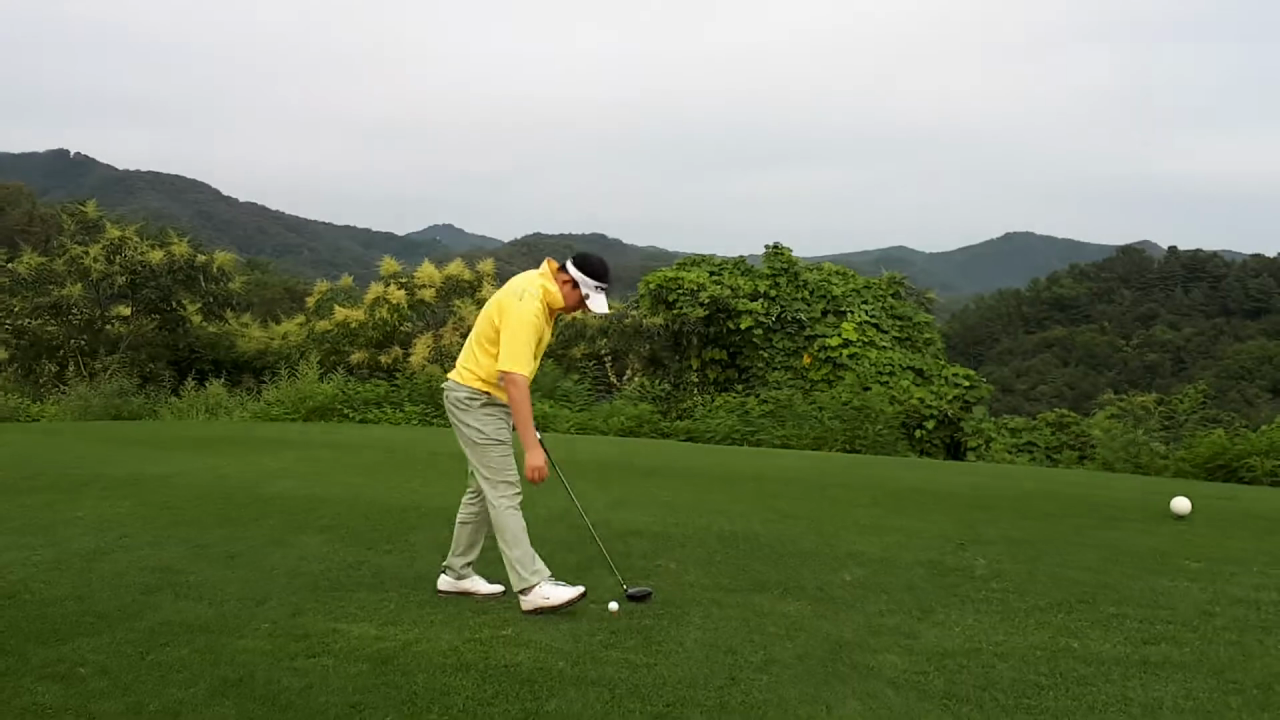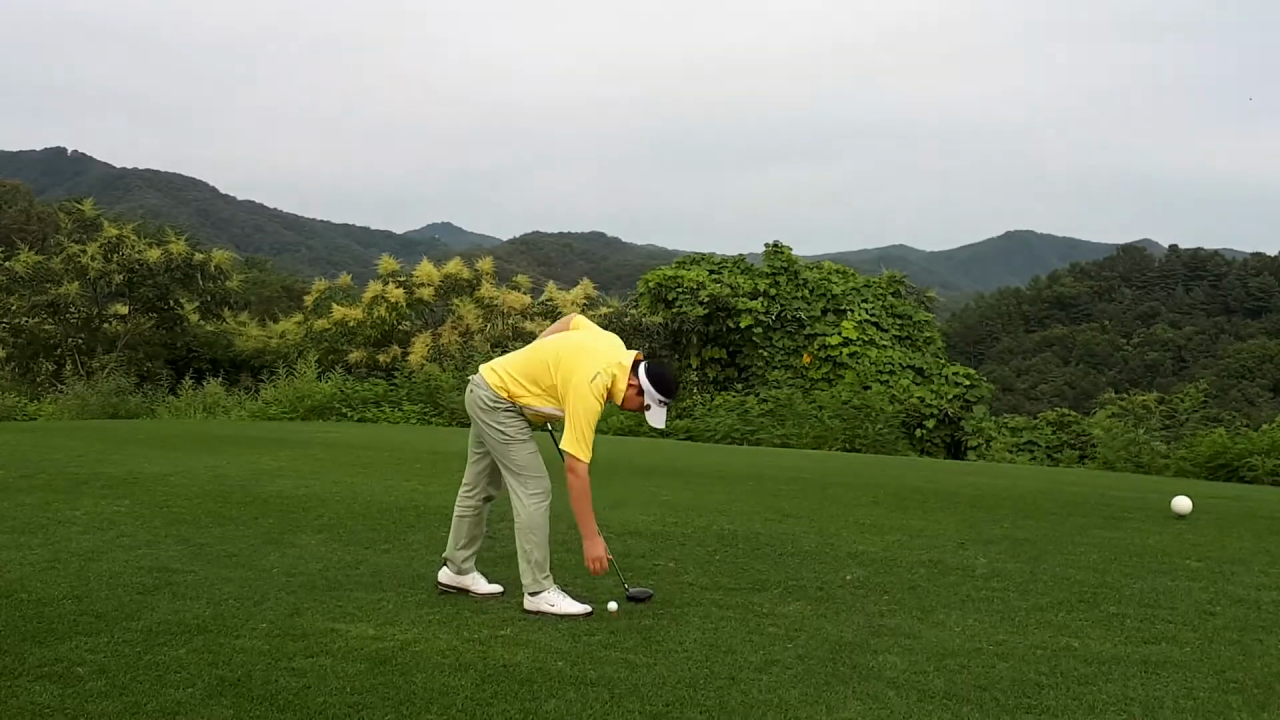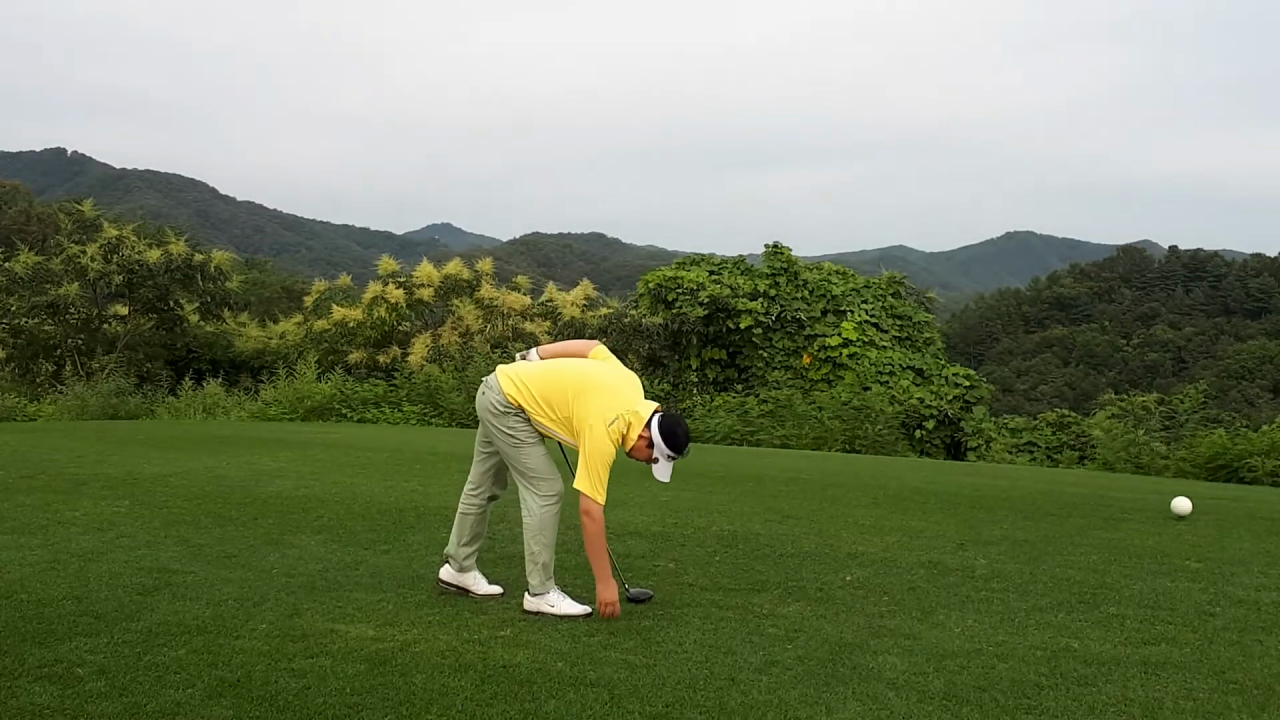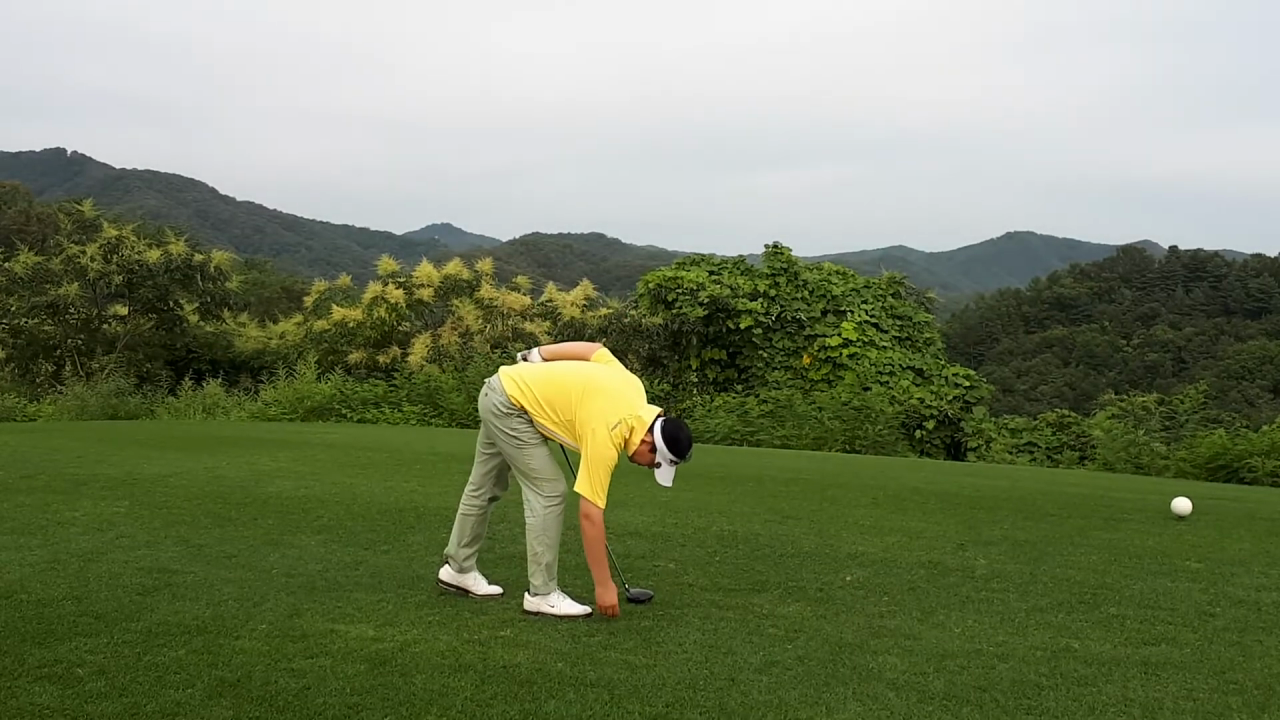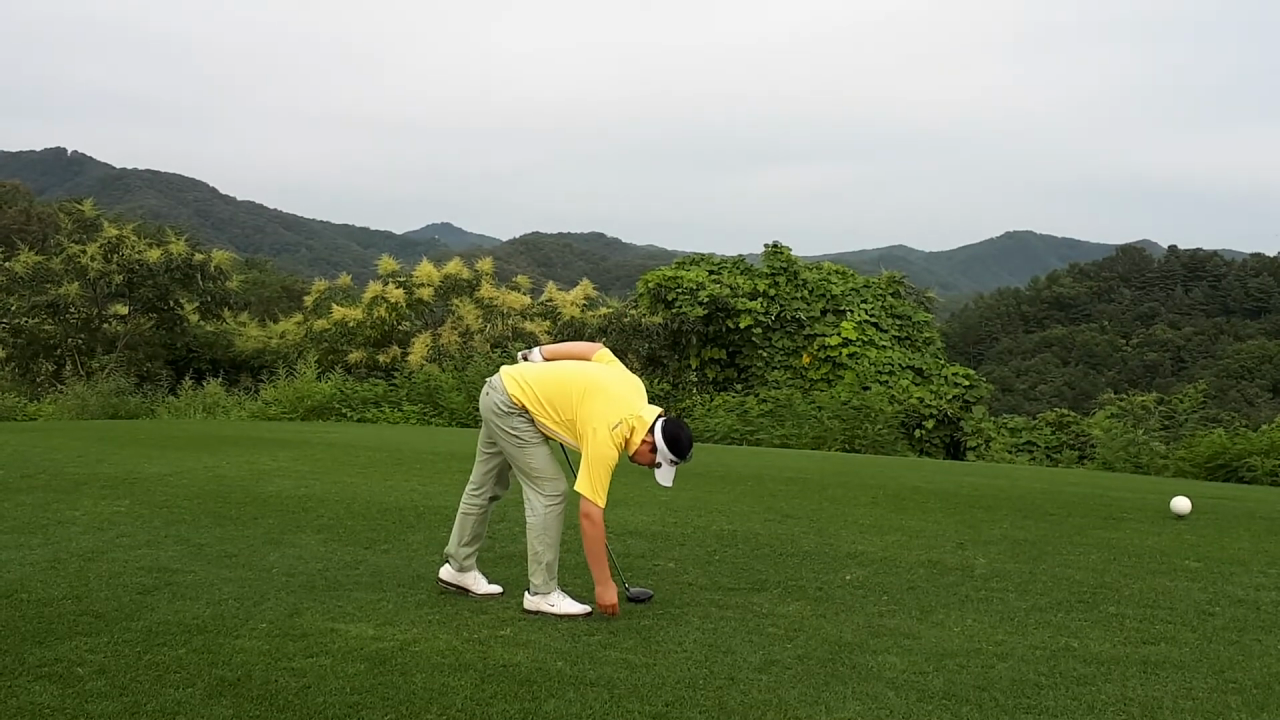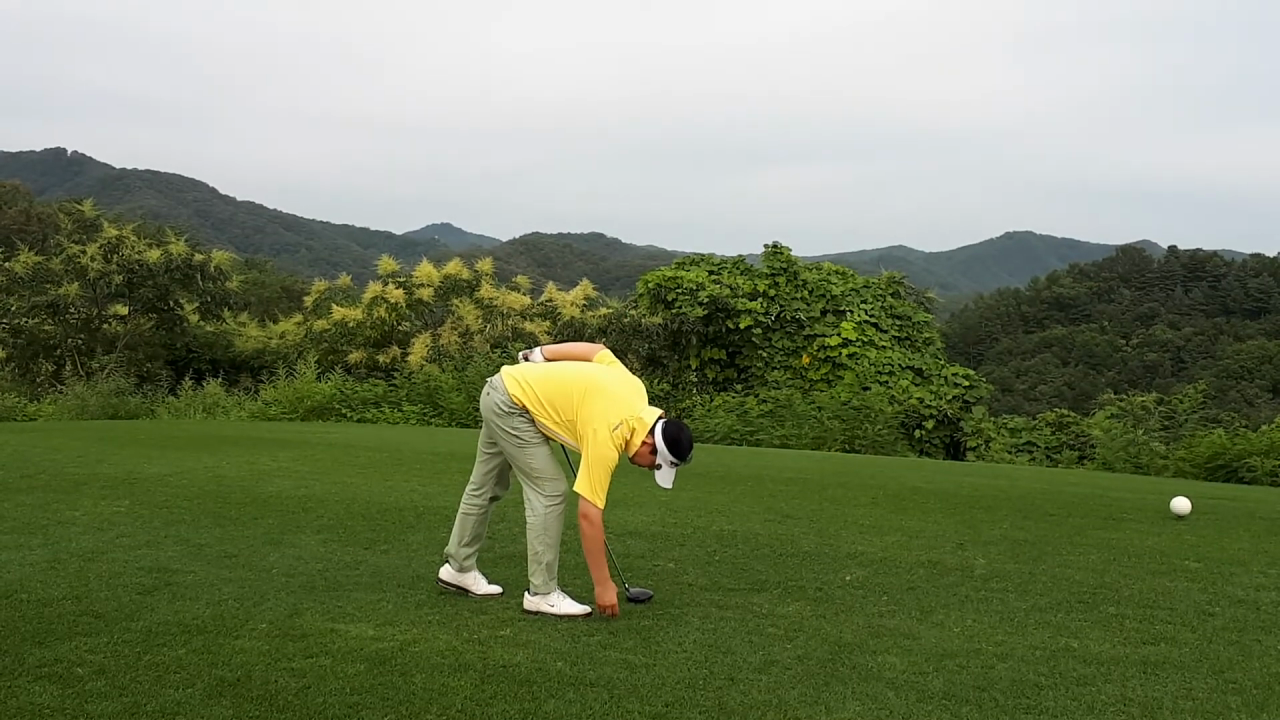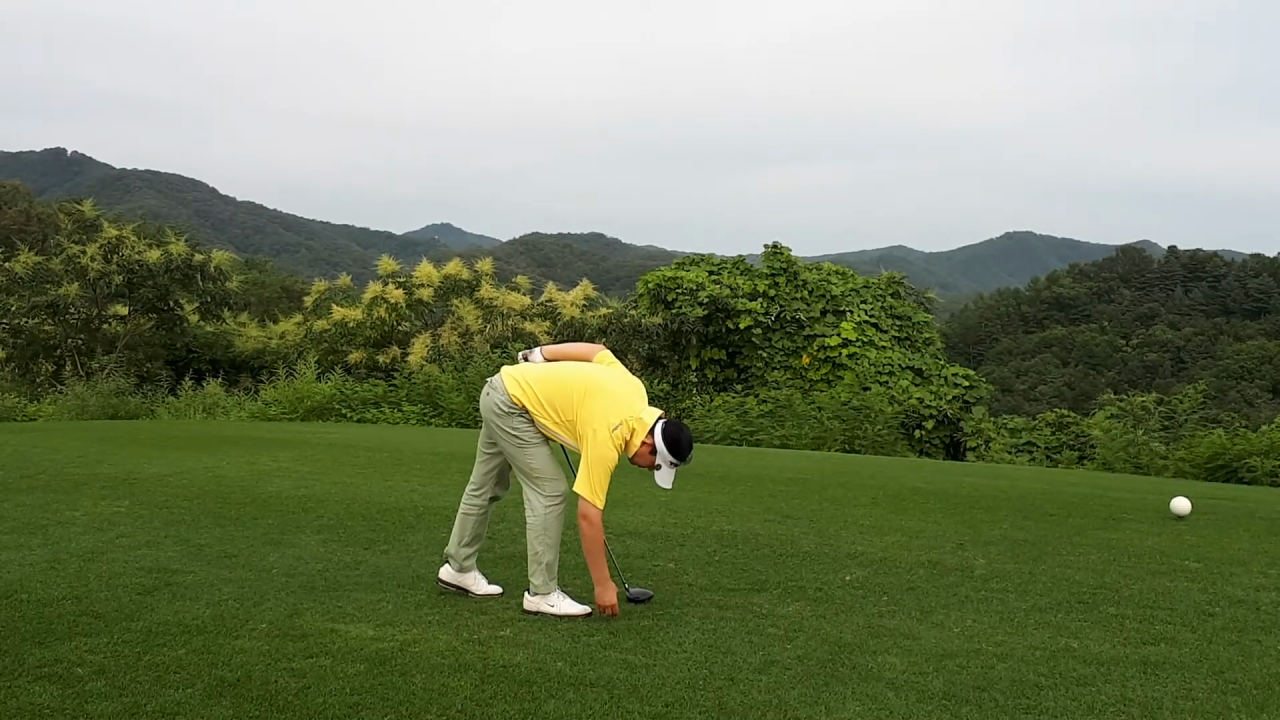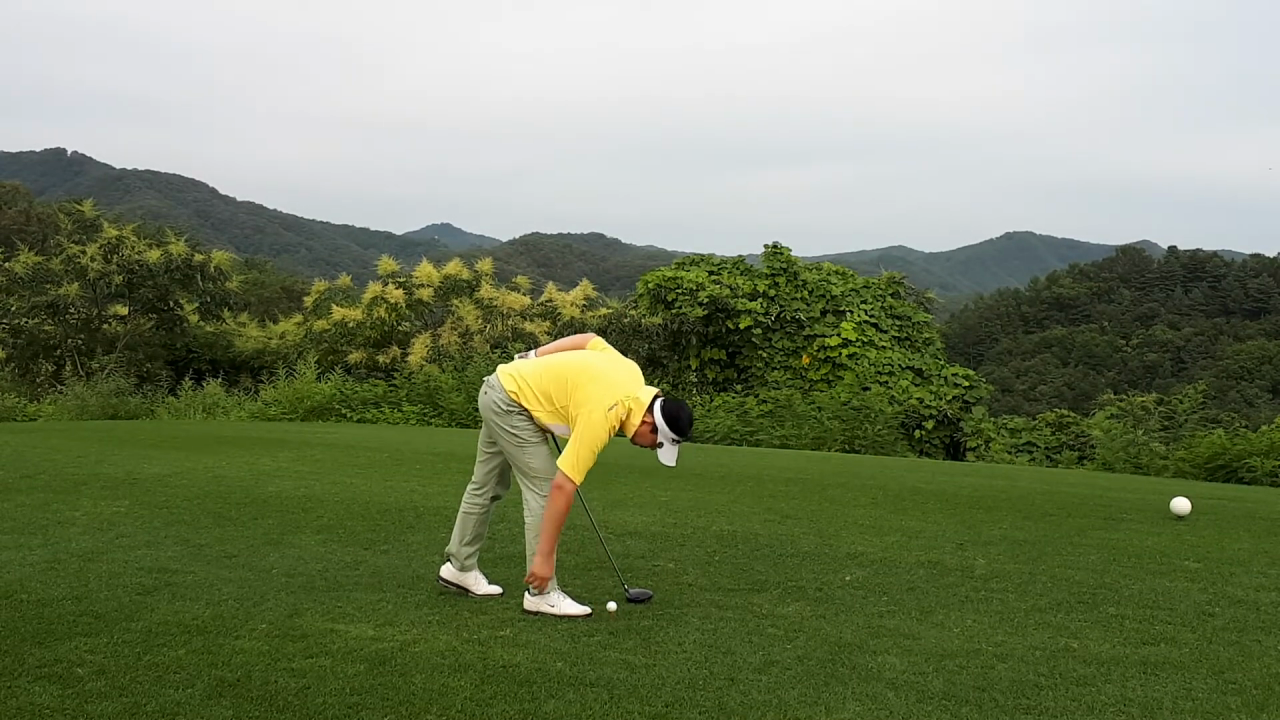
dt=0.4s
person 1, frame 1
left shoulder: (537, 284)
right shoulder: (528, 305)
right elbow: (515, 380)
right wrist: (532, 448)
left hip: (490, 396)
right hip: (475, 397)
left knee: (484, 489)
right knee: (504, 492)
left ankle: (457, 573)
right ankle: (534, 586)
person 1, frame 2
left shoulder: (614, 347)
right shoulder: (590, 387)
left elbow: (570, 321)
right elbow: (576, 469)
right wrist: (592, 539)
left hip: (490, 388)
right hip: (498, 399)
left knee: (480, 485)
right knee: (533, 489)
left ankle: (457, 569)
right ankle: (539, 591)
person 1, frame 3
left shoulder: (631, 387)
right shoulder: (604, 432)
left elbow: (592, 347)
right elbow: (590, 511)
left wrist: (535, 357)
right wrist: (605, 582)
left hip: (501, 388)
right hip: (507, 404)
left knee: (484, 486)
right knee: (546, 492)
left ankle: (458, 567)
right ankle: (540, 592)
person 1, frame 4
left shoulder: (633, 388)
right shoulder: (606, 437)
left elbow: (595, 349)
right elbow: (590, 515)
left wrist: (536, 357)
right wrist: (604, 586)
left hip: (503, 389)
right hip: (510, 405)
left knee: (485, 487)
right knee: (549, 492)
left ankle: (458, 568)
right ankle: (542, 593)
person 1, frame 5
left shoulder: (635, 390)
right shoulder: (607, 437)
left elbow: (597, 349)
right elbow: (590, 514)
left wrist: (537, 356)
right wrist: (604, 584)
left hip: (503, 390)
right hip: (510, 404)
left knee: (486, 487)
right knee: (550, 493)
left ankle: (459, 567)
right ankle: (542, 593)
person 1, frame 6
left shoulder: (635, 391)
right shoulder: (607, 438)
left elbow: (598, 350)
right elbow: (589, 515)
left wrist: (539, 355)
right wrist: (603, 585)
left hip: (505, 388)
right hip: (512, 404)
left knee: (487, 486)
right knee: (550, 492)
left ankle: (459, 567)
right ankle: (542, 593)
person 1, frame 7
left shoulder: (635, 392)
right shoulder: (607, 438)
left elbow: (598, 351)
right elbow: (588, 515)
left wrist: (539, 356)
right wrist: (603, 584)
left hip: (504, 388)
right hip: (511, 404)
left knee: (486, 487)
right knee: (550, 493)
left ankle: (459, 568)
right ankle: (542, 593)
person 1, frame 8
left shoulder: (633, 378)
right shoulder: (601, 417)
left elbow: (590, 339)
right elbow: (562, 488)
left wrist: (534, 359)
right wrist: (544, 557)
left hip: (503, 388)
right hip: (510, 403)
left knee: (488, 485)
right knee: (543, 490)
left ankle: (459, 566)
right ankle: (542, 594)
